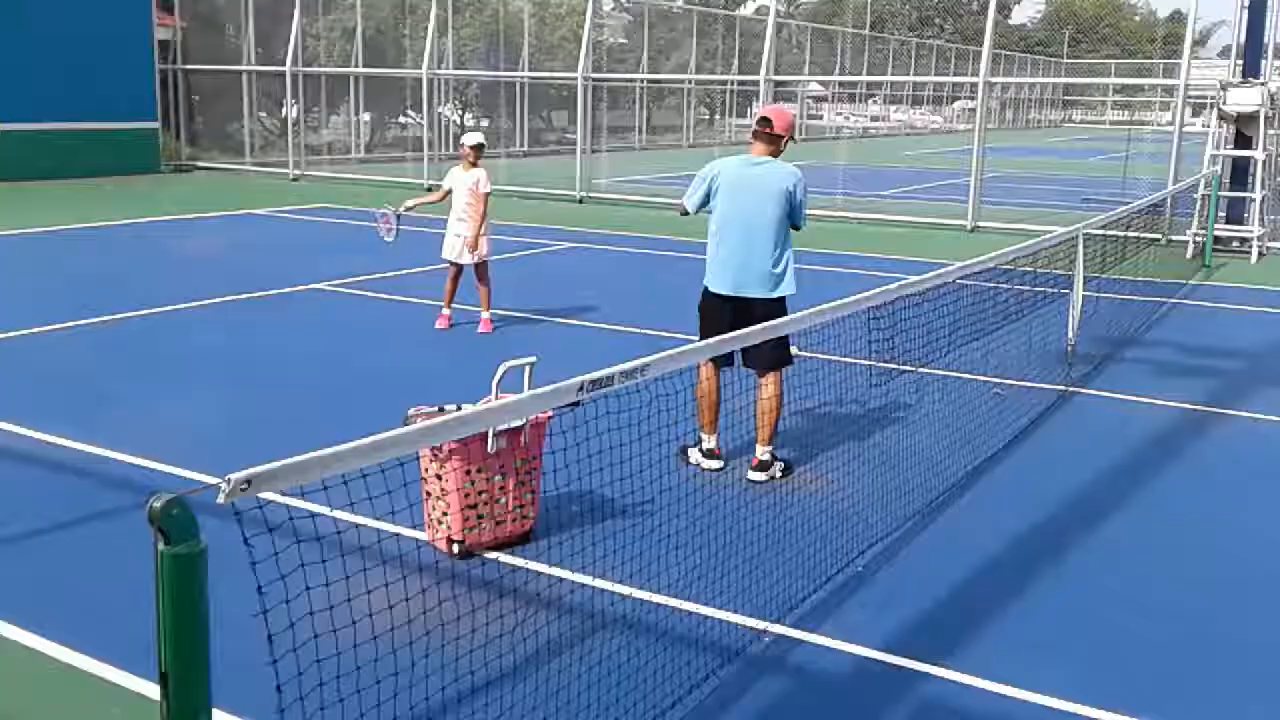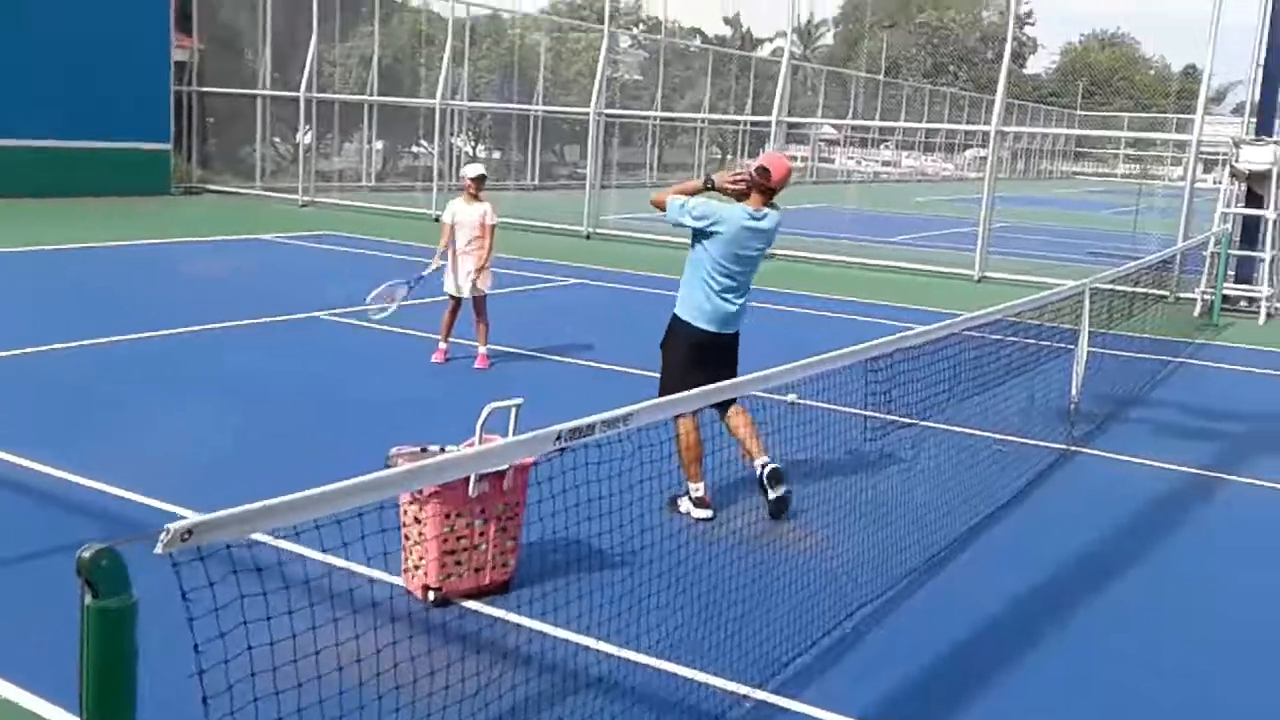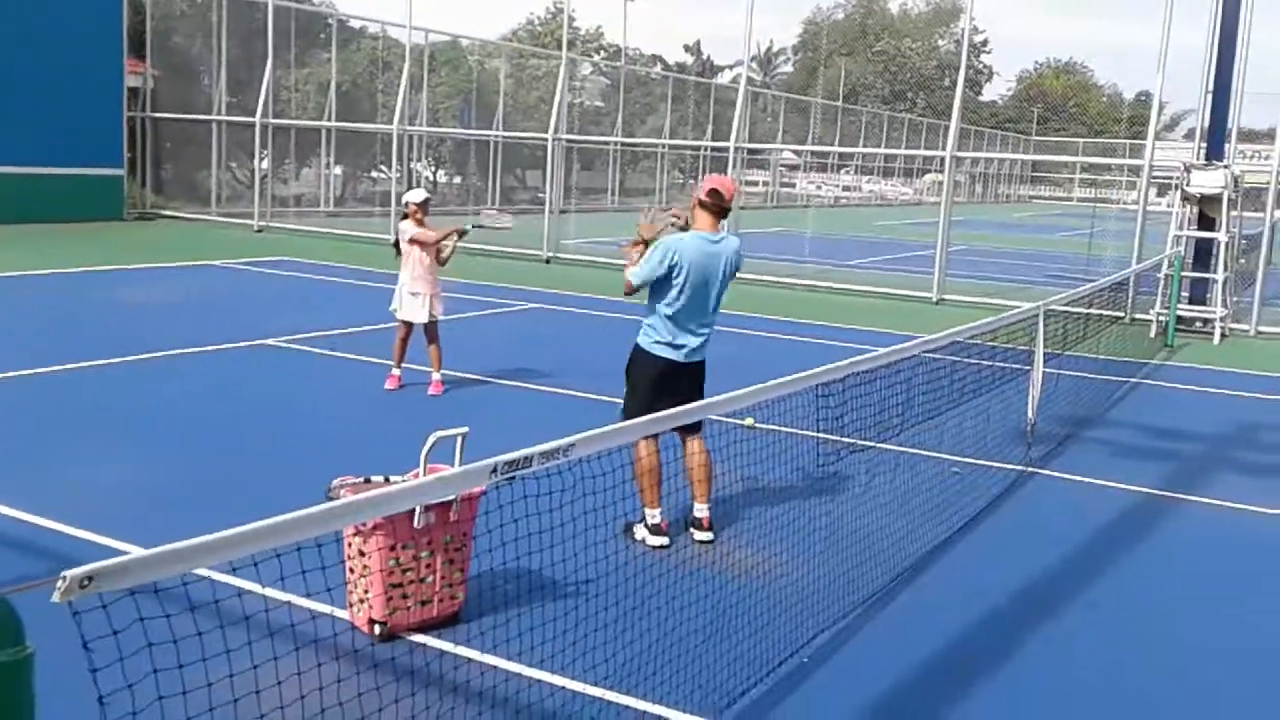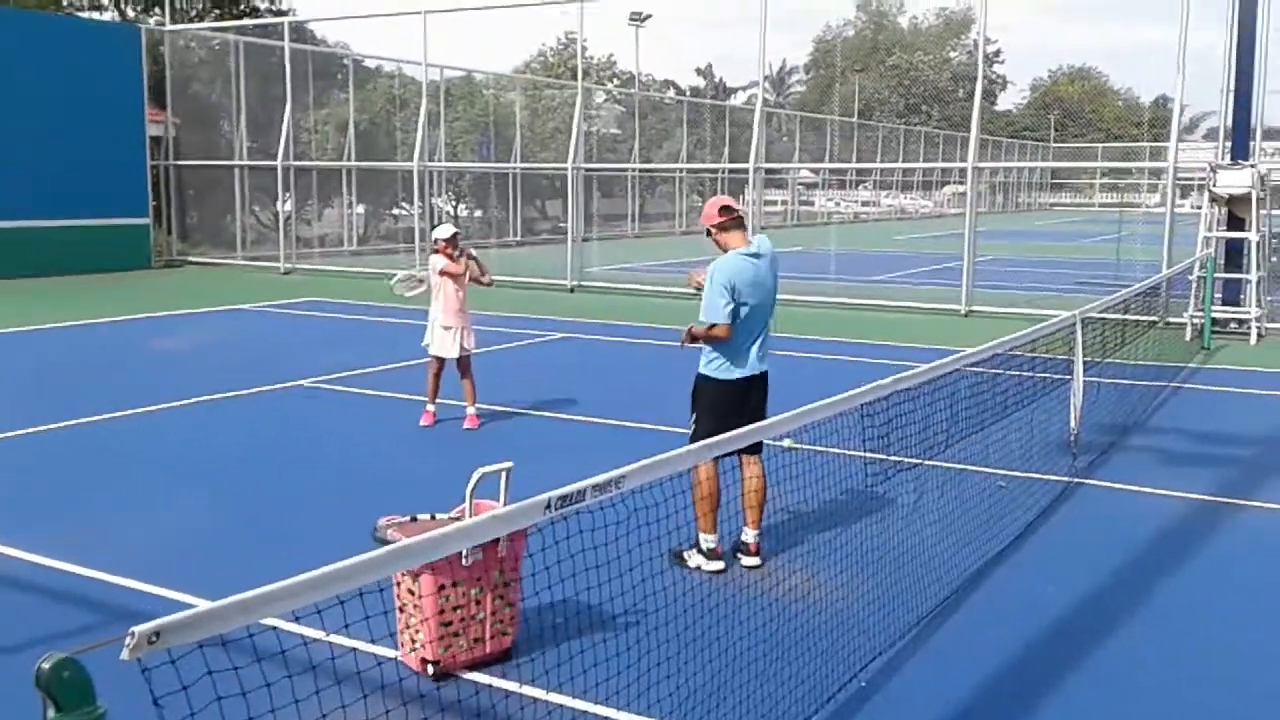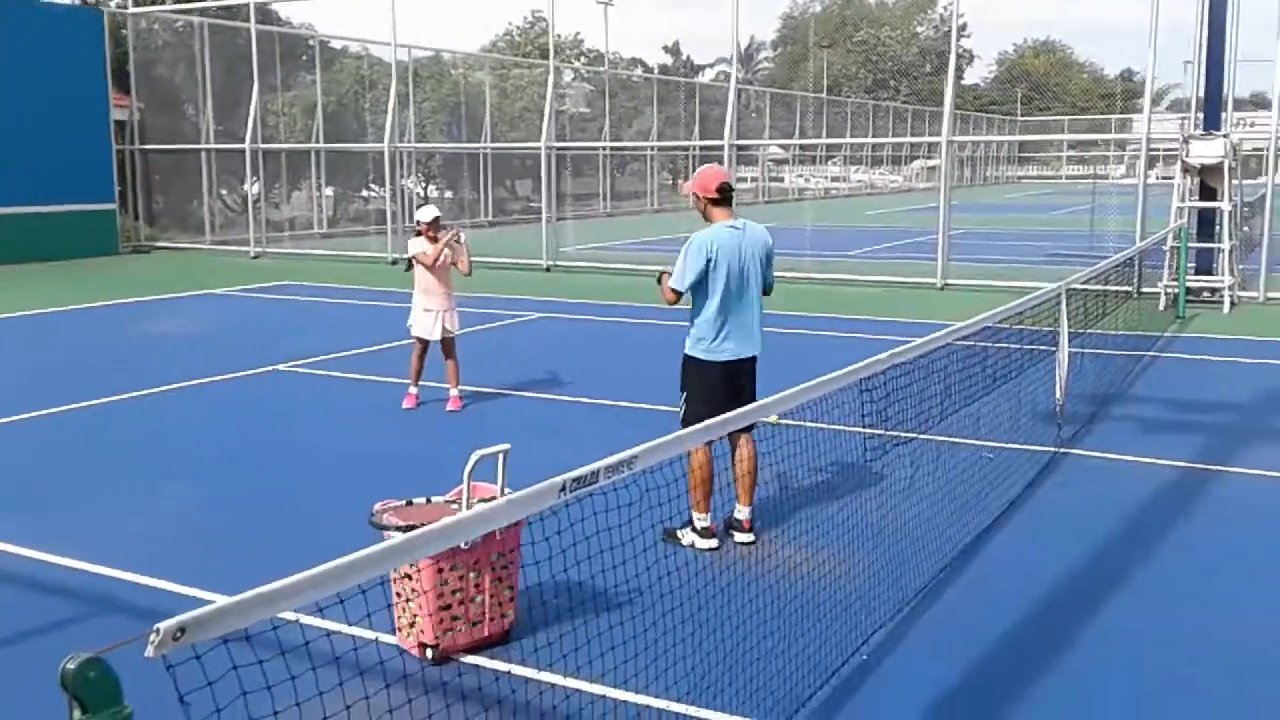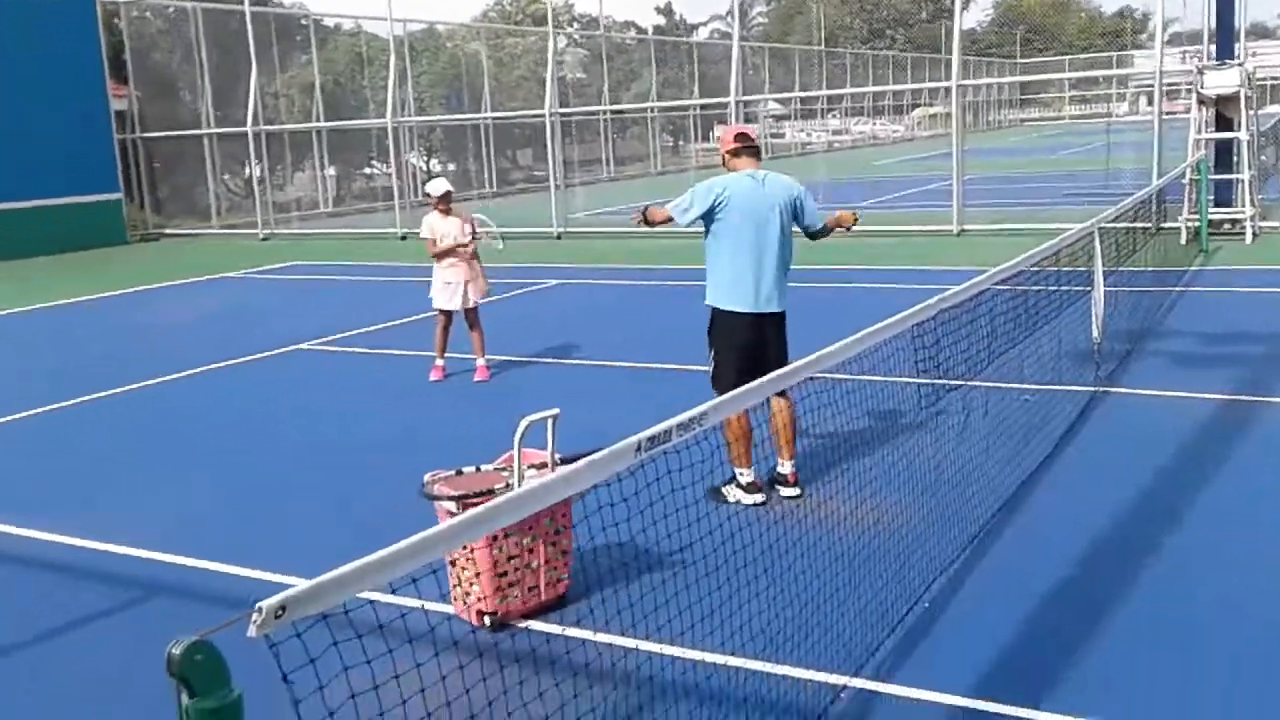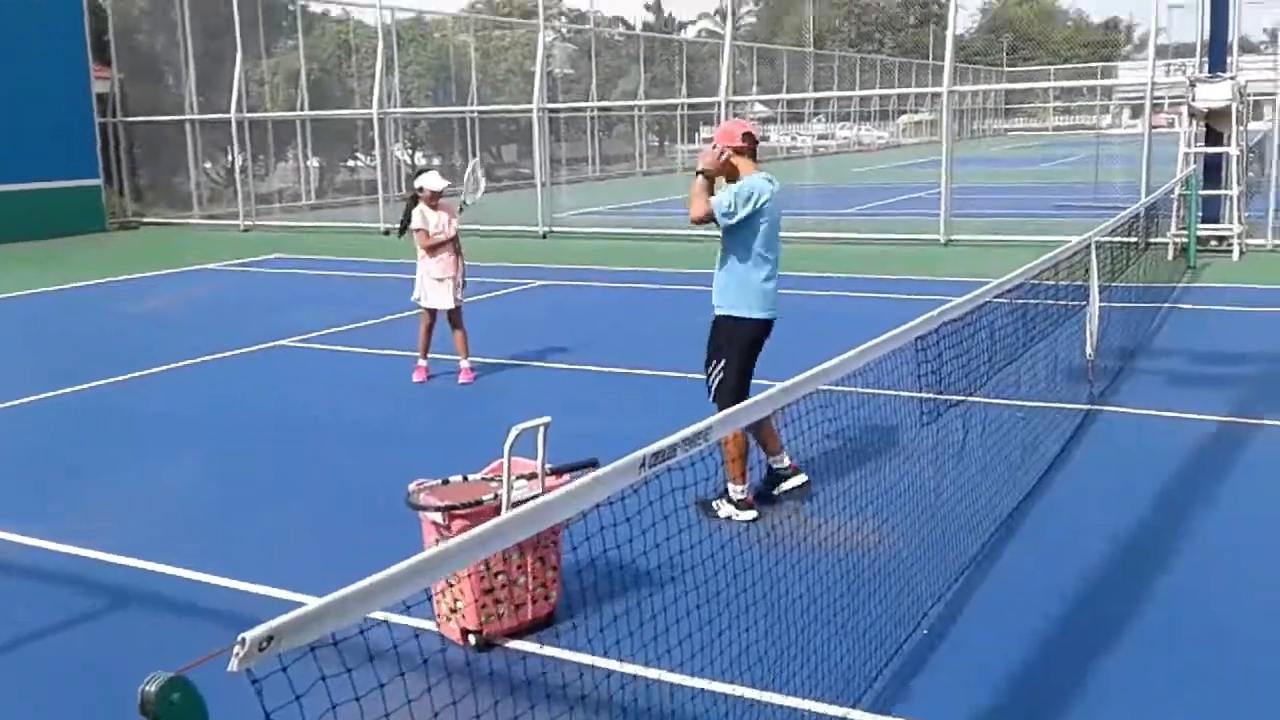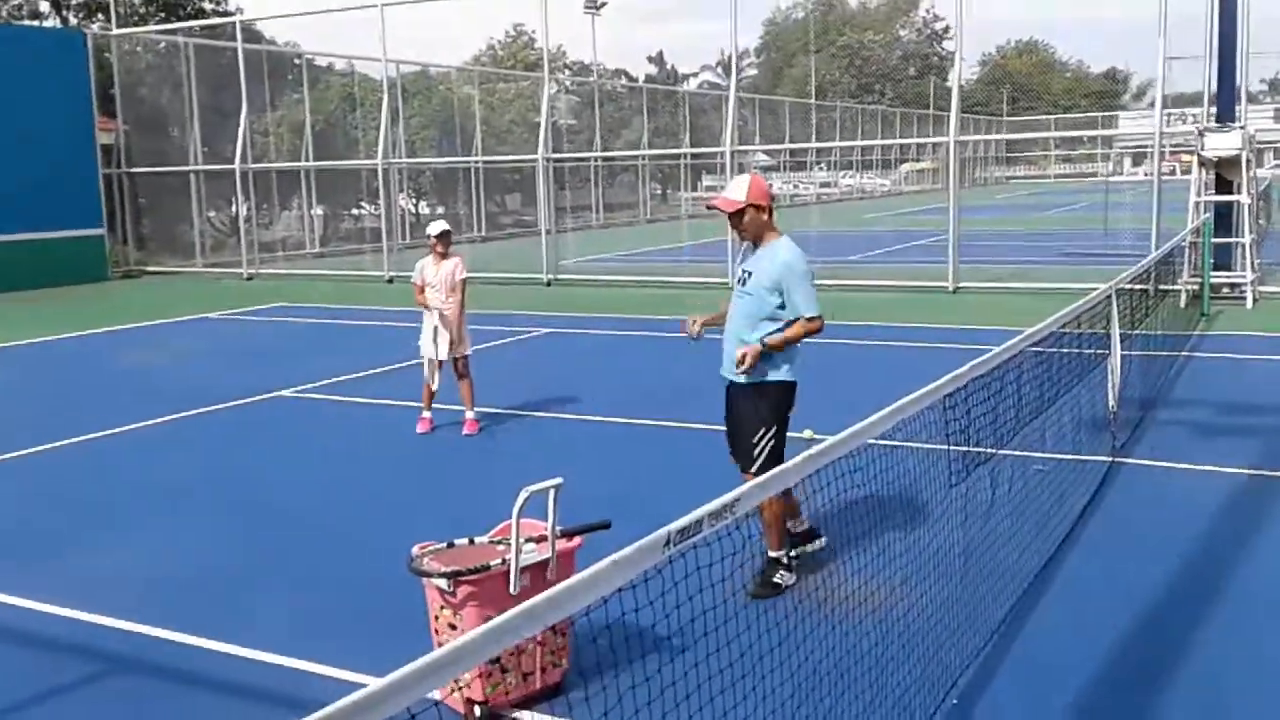
dt=0.5s
person 1, frame 1
left shoulder: (718, 169)
right shoulder: (791, 176)
left elbow: (685, 207)
right elbow: (796, 224)
left hip: (720, 286)
right hip: (768, 290)
left knee: (709, 363)
right knee: (769, 373)
left ankle: (708, 448)
right ankle: (763, 459)
person 1, frame 2
left shoulder: (715, 214)
right shoulder: (771, 221)
left elbow: (658, 199)
left wrist: (712, 182)
right wrist: (740, 193)
left hip: (691, 324)
right hip: (727, 327)
left knee: (684, 410)
right knee: (729, 404)
left ankle: (697, 496)
right ankle: (763, 464)
person 1, frame 3
left shoulder: (672, 245)
right shoulder: (734, 248)
left elbow: (630, 287)
left wrist: (642, 242)
left hip: (655, 353)
right hip: (695, 355)
left knee: (645, 436)
right knee: (692, 434)
left ankle: (653, 523)
right ankle: (702, 517)
person 1, frame 4
left shoulder: (722, 268)
right shoulder: (766, 248)
left elbow: (720, 330)
left wrist: (693, 332)
left hip: (720, 377)
right hip: (756, 375)
left knee: (704, 458)
right knee: (751, 457)
left ankle: (708, 548)
right ankle: (750, 542)
person 1, frame 5
left shoulder: (702, 242)
right shoulder: (761, 236)
left elbow: (671, 296)
left wrist: (667, 277)
left hip: (706, 356)
right hip: (745, 353)
left knee: (698, 439)
right knee: (742, 435)
left ankle: (702, 526)
right ankle: (744, 520)
person 1, frame 6
left shoulder: (718, 188)
right shoulder: (789, 188)
left elbow: (662, 216)
right elbow: (817, 229)
left wrist: (645, 213)
right wrist: (841, 221)
left hip: (731, 309)
right hip: (772, 308)
left knee: (732, 397)
right knee: (778, 391)
left ankle: (745, 482)
right ankle: (787, 473)
person 1, frame 7
left shoulder: (748, 188)
right shoulder: (756, 186)
left elbow: (698, 214)
right elbow: (706, 202)
left wrist: (703, 173)
right wrist: (712, 176)
left hip: (738, 312)
right hip: (750, 309)
left knee: (727, 405)
right knee: (738, 398)
left ankle: (737, 497)
right ankle: (782, 467)
person 1, frame 8
left shoulder: (788, 258)
right shoulder: (751, 251)
left elbow: (813, 322)
left wrist: (763, 347)
right wrist: (709, 319)
left hip: (768, 382)
right hip: (741, 380)
left knee: (758, 474)
right knee: (765, 468)
left ankle: (779, 562)
right ankle: (801, 531)
person 2, frame 1
left shoulder: (481, 174)
right shoulder: (454, 172)
left elbow: (483, 209)
right elbow: (440, 195)
left wrist: (475, 236)
right wrist: (415, 202)
left hip: (474, 232)
right hip: (455, 230)
left knee: (481, 275)
right knee: (453, 273)
left ankle: (486, 317)
right ankle: (446, 313)
person 2, frame 2
left shoulder: (485, 207)
right shoulder: (453, 205)
left elbow: (489, 240)
right elbow: (447, 236)
left wrist: (482, 264)
right wrist: (440, 254)
left hip: (478, 265)
right hip: (457, 263)
left knee: (480, 309)
right knee: (452, 306)
left ankle: (482, 352)
right ankle: (442, 347)
person 2, frame 3
left shoulder: (431, 230)
right shoulder: (404, 227)
left elbow: (439, 261)
right elbow: (431, 240)
left wrist: (455, 238)
right wrist: (453, 230)
left hip: (430, 289)
right hip: (410, 288)
left knee: (432, 334)
right knee: (403, 332)
left ankle: (436, 378)
right ankle: (395, 373)
person 2, frame 4
left shoulder: (463, 264)
right shoulder: (435, 260)
left elbow: (487, 281)
right elbow: (459, 270)
left wrist: (474, 258)
right wrist: (464, 257)
left hip: (461, 322)
right hip: (441, 322)
left knee: (465, 368)
right knee: (435, 368)
left ankle: (471, 412)
right ankle: (430, 409)
person 2, frame 5
left shoulder: (450, 245)
right shoulder: (415, 243)
left elbow: (466, 271)
right elbow: (429, 262)
left wrist: (462, 244)
right wrist: (443, 241)
left hip: (445, 304)
right hip: (424, 304)
left knee: (449, 350)
right knee: (419, 349)
left ankle: (455, 394)
right ankle: (412, 391)
person 2, frame 6
left shoulder: (462, 217)
right shoulder: (429, 220)
left elbow: (472, 248)
right elbow: (432, 251)
left wrist: (481, 274)
right wrist: (455, 244)
left hip: (467, 276)
right hip: (444, 278)
left knee: (473, 320)
right knee: (443, 322)
left ankle: (481, 363)
right ankle: (439, 363)
person 2, frame 7
left shoulder: (447, 210)
right shoulder: (418, 213)
left elbow: (456, 243)
right elbow: (425, 244)
left wrist: (461, 271)
right wrist: (448, 235)
left hip: (450, 273)
right hip: (430, 274)
left knee: (456, 320)
right knee: (427, 321)
left ankle: (465, 365)
right ankle: (421, 364)
person 2, frame 8
left shoulder: (456, 262)
right shoulder: (422, 265)
left elbow: (460, 297)
right elbow: (418, 297)
left wrist: (457, 326)
right wrist: (432, 304)
left hip: (454, 324)
right hip: (433, 325)
left knee: (462, 371)
right knee: (431, 372)
left ankle: (470, 416)
right ankle: (426, 415)
